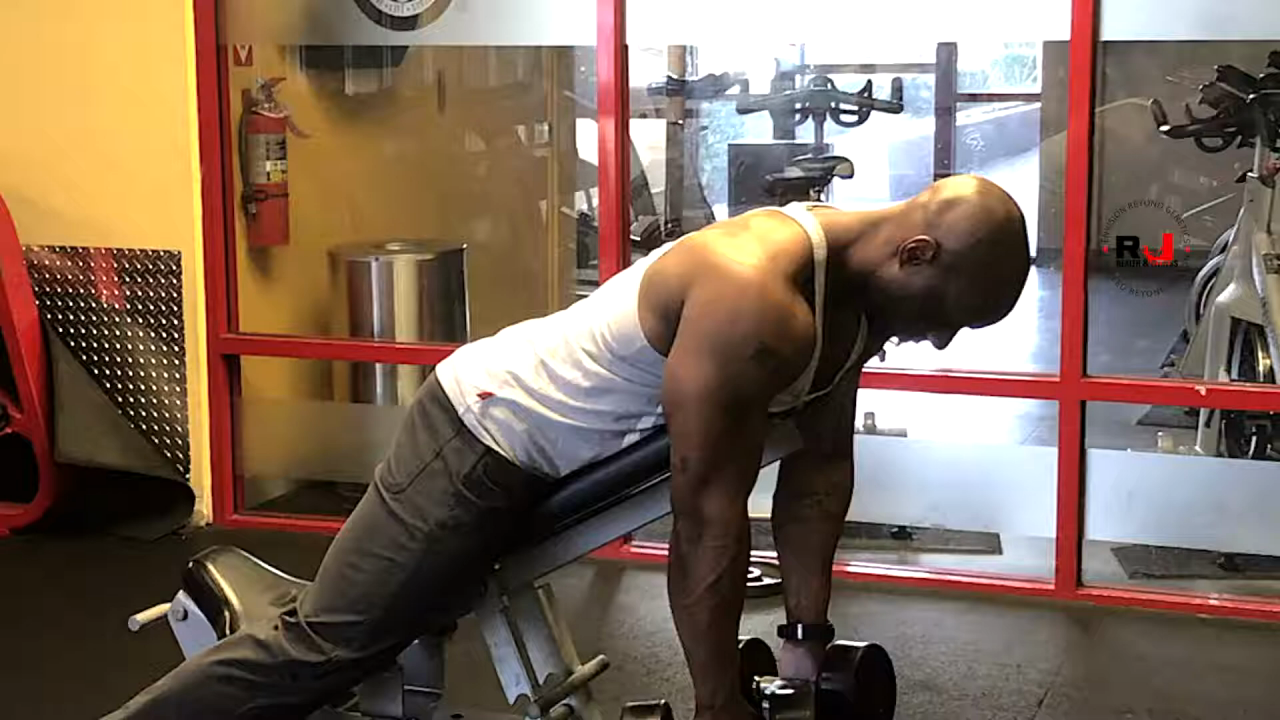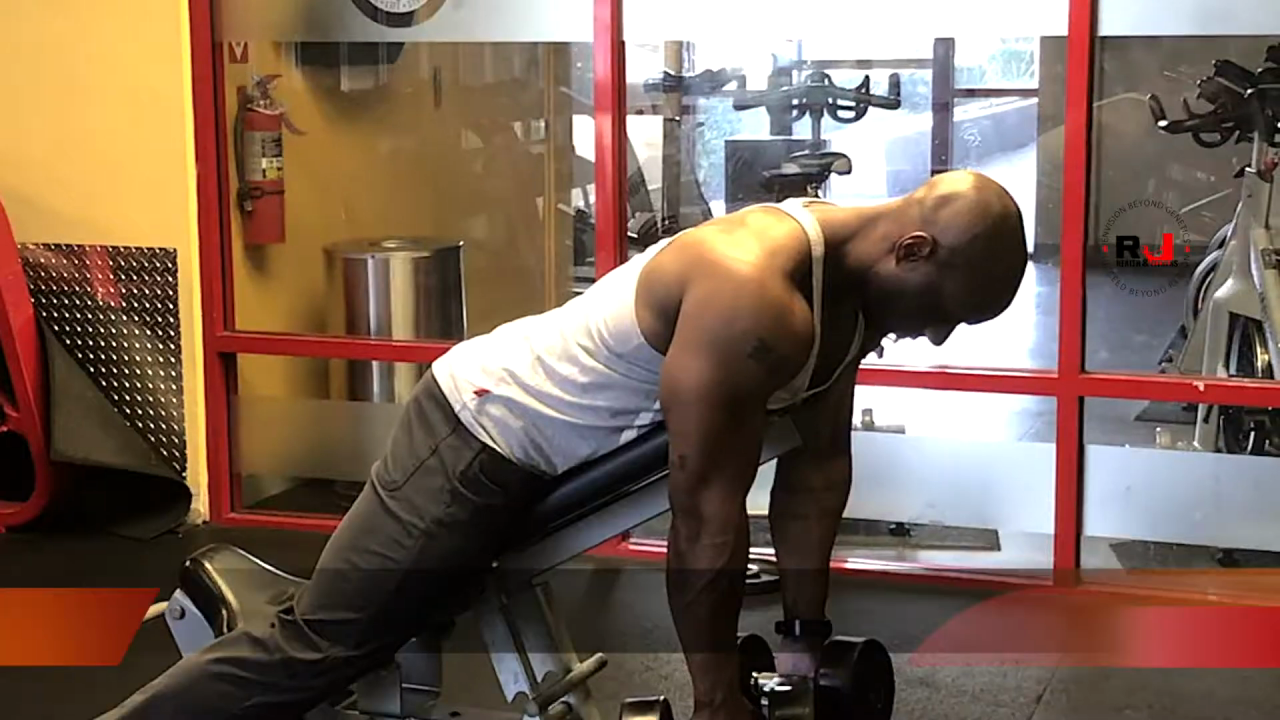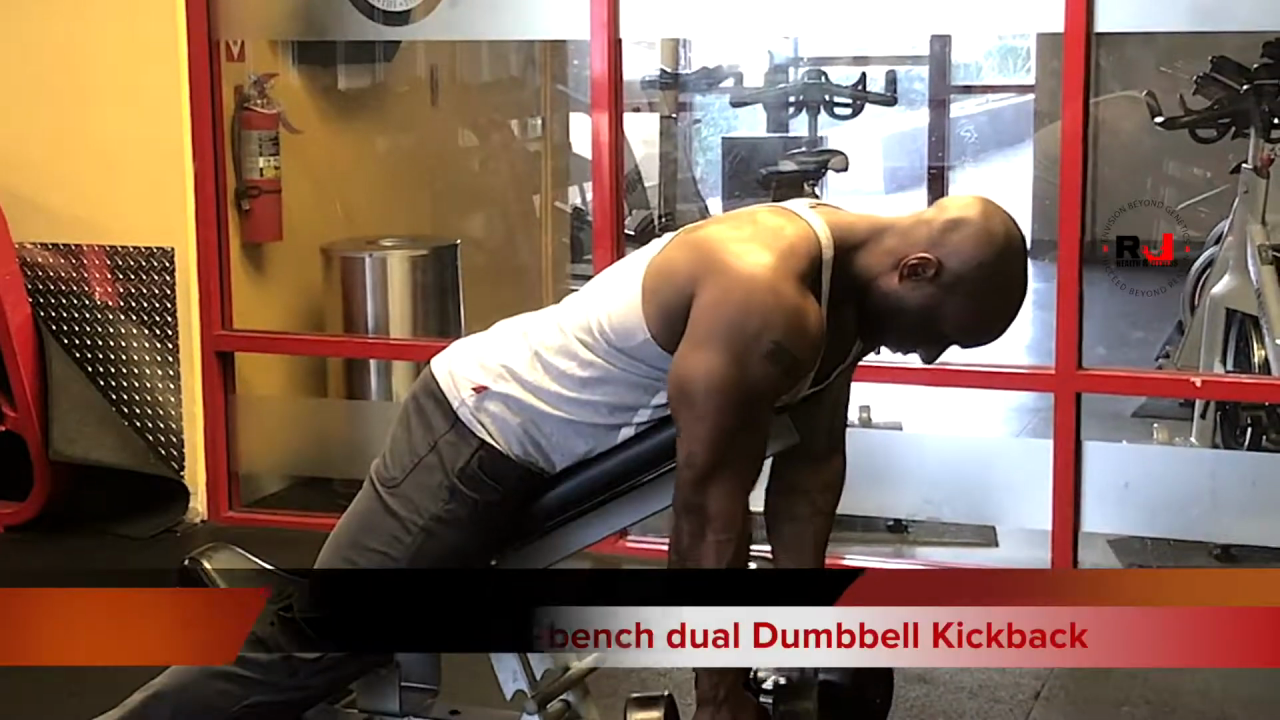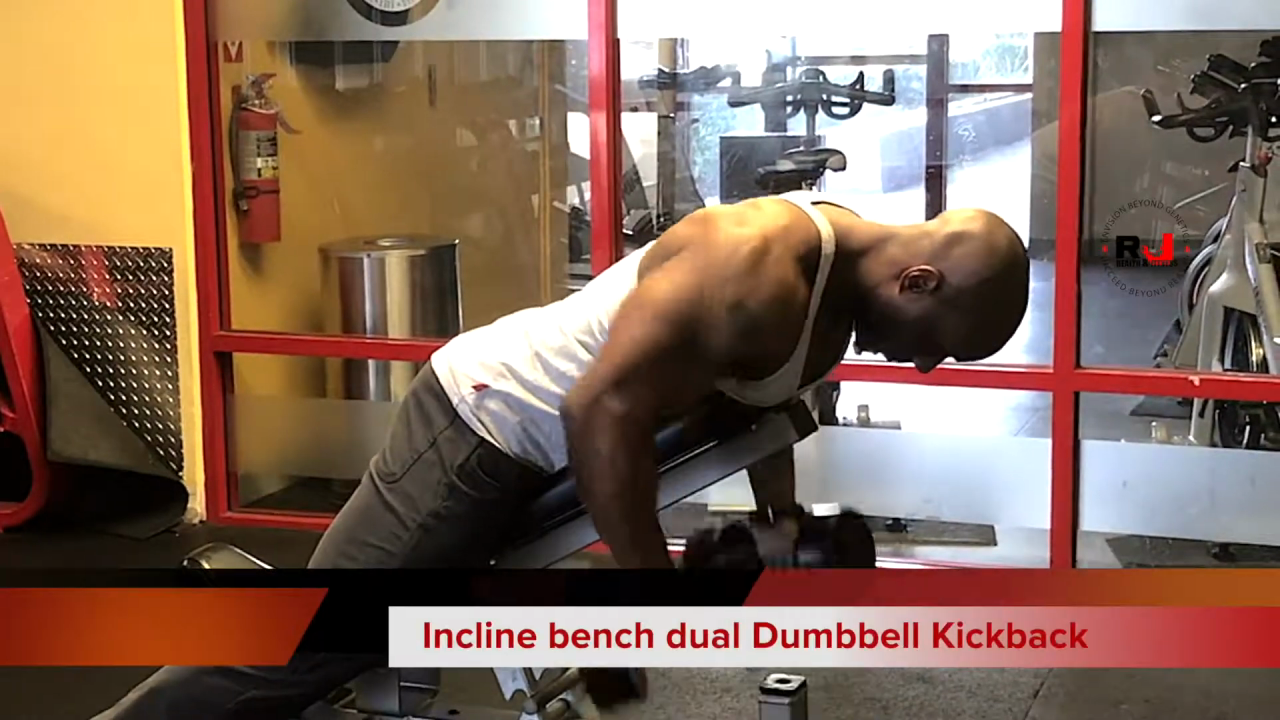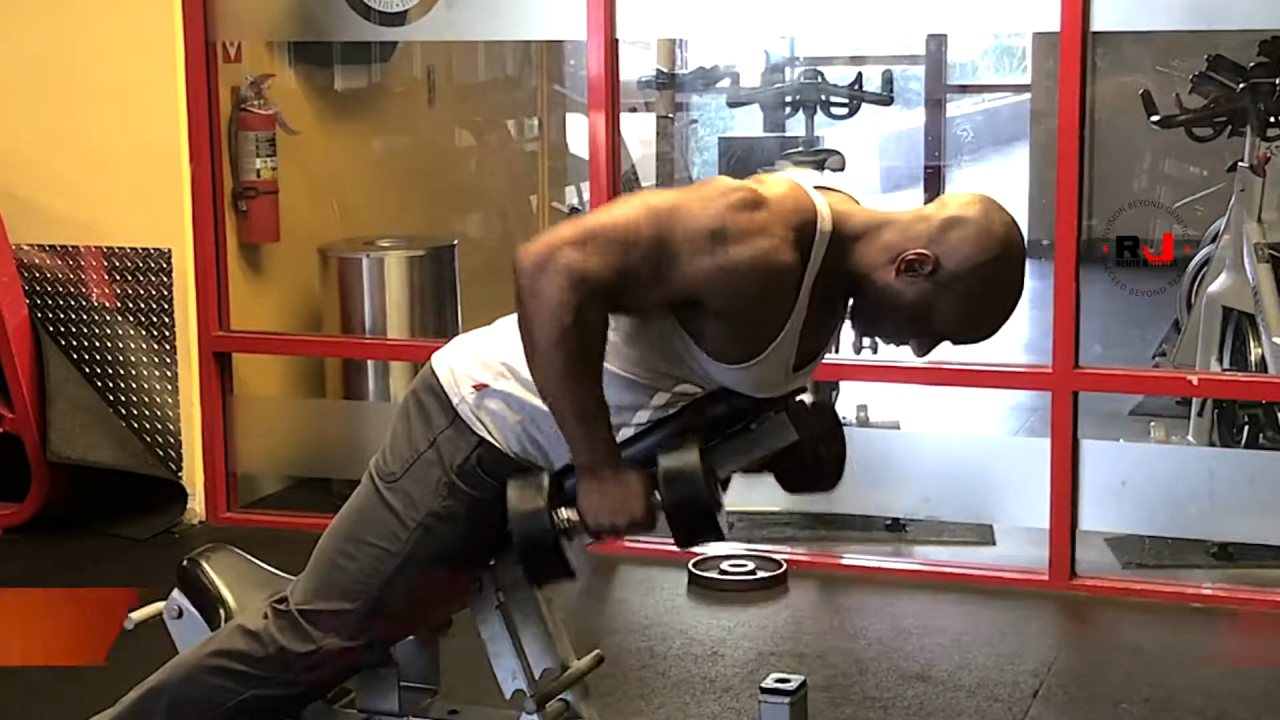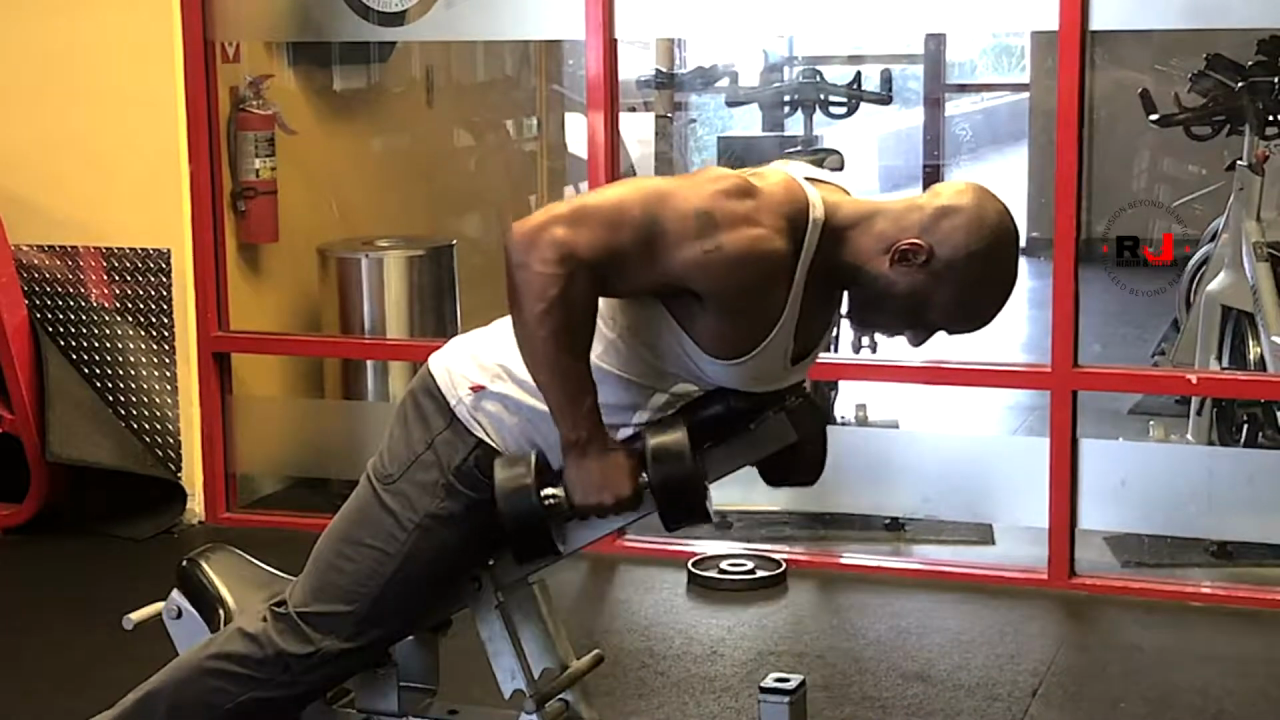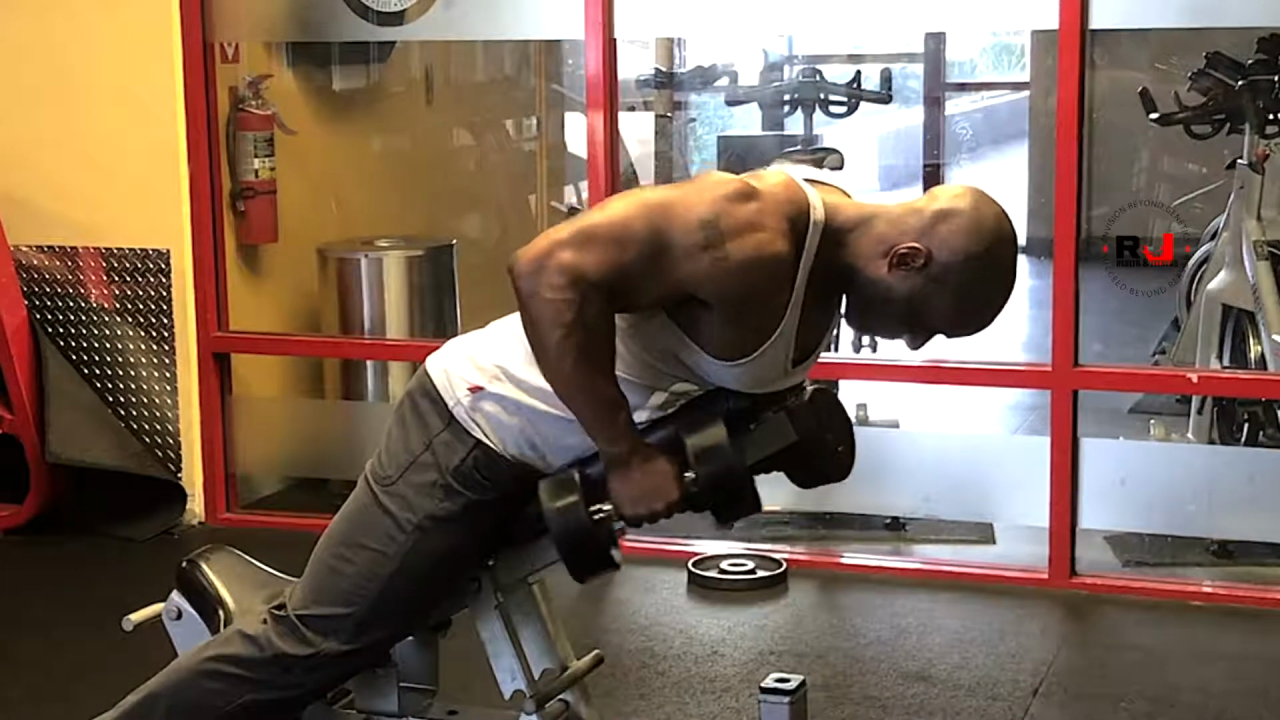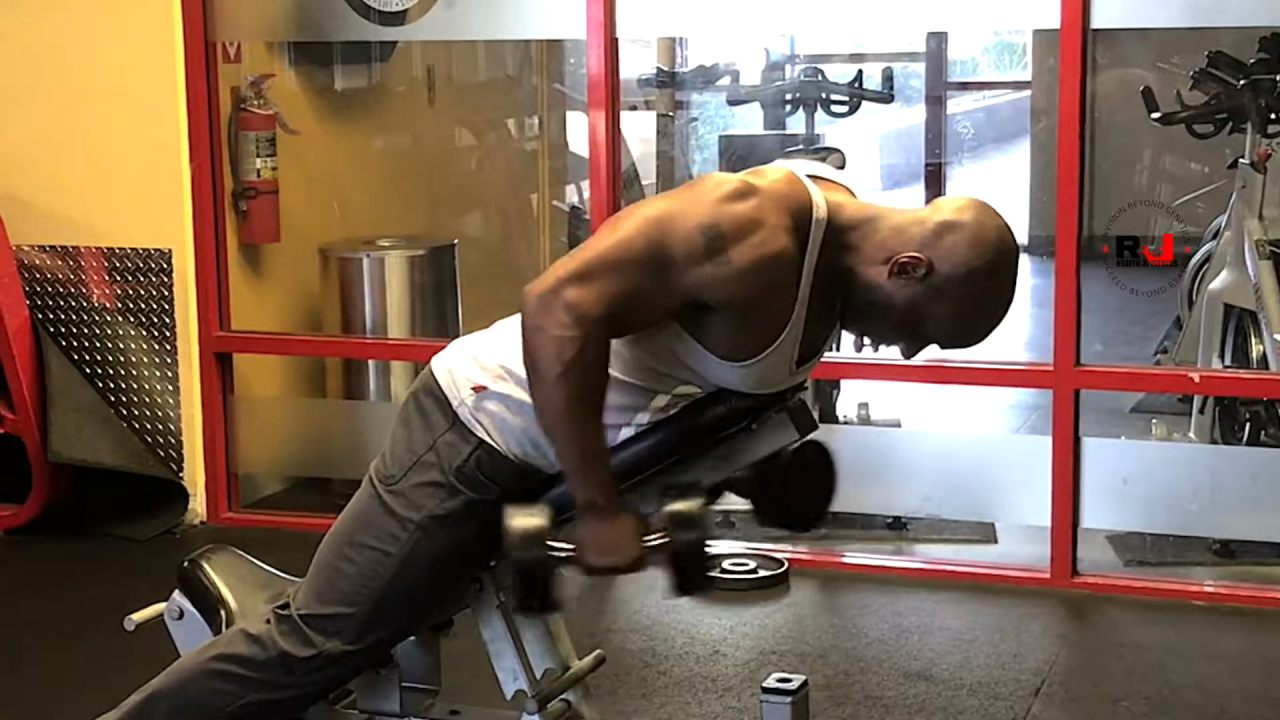
dt=0.3s
person 1, frame 1
left shoulder: (855, 284)
right shoulder: (757, 299)
left elbow: (818, 465)
right elbow: (707, 516)
left wrist: (807, 637)
left hip: (547, 443)
right hip: (490, 429)
right knee: (322, 644)
person 1, frame 2
left shoulder: (854, 283)
right shoulder: (756, 295)
left elbow: (817, 461)
right elbow: (705, 514)
left wrist: (806, 634)
left hip: (544, 444)
right hip: (486, 429)
left knee: (392, 619)
right knee: (322, 642)
person 1, frame 3
left shoulder: (848, 286)
right shoulder: (767, 295)
left elbow: (809, 454)
right elbow: (707, 506)
left hip: (541, 440)
right hip: (484, 426)
right knee: (317, 643)
person 1, frame 4
left shoulder: (845, 276)
right shoulder: (760, 269)
left elbow: (762, 394)
right elbow: (601, 411)
left wrist: (780, 520)
left hip: (534, 444)
right hip: (486, 422)
right knee: (317, 639)
person 1, frame 5
left shoulder: (840, 247)
right shoulder: (762, 239)
right elbow: (554, 266)
right wrist: (598, 466)
left hip: (538, 438)
right hip: (490, 423)
right knee: (314, 635)
person 1, frame 6
left shoulder: (835, 237)
right shoulder: (750, 232)
right elbow: (545, 245)
right wrist: (585, 444)
left hip: (531, 441)
right hip: (488, 423)
right knee: (312, 637)
person 1, frame 7
left shoulder: (835, 239)
right shoulder: (752, 233)
right elbow: (550, 271)
right wrist: (627, 456)
left hip: (537, 448)
right hip: (481, 427)
left knee: (363, 620)
right knee: (312, 636)
person 1, frame 8
left shoulder: (841, 235)
right shoulder: (756, 233)
right elbow: (561, 305)
right wrist: (600, 505)
left hip: (539, 447)
right hip: (490, 425)
left knee: (380, 619)
right knee: (319, 639)
